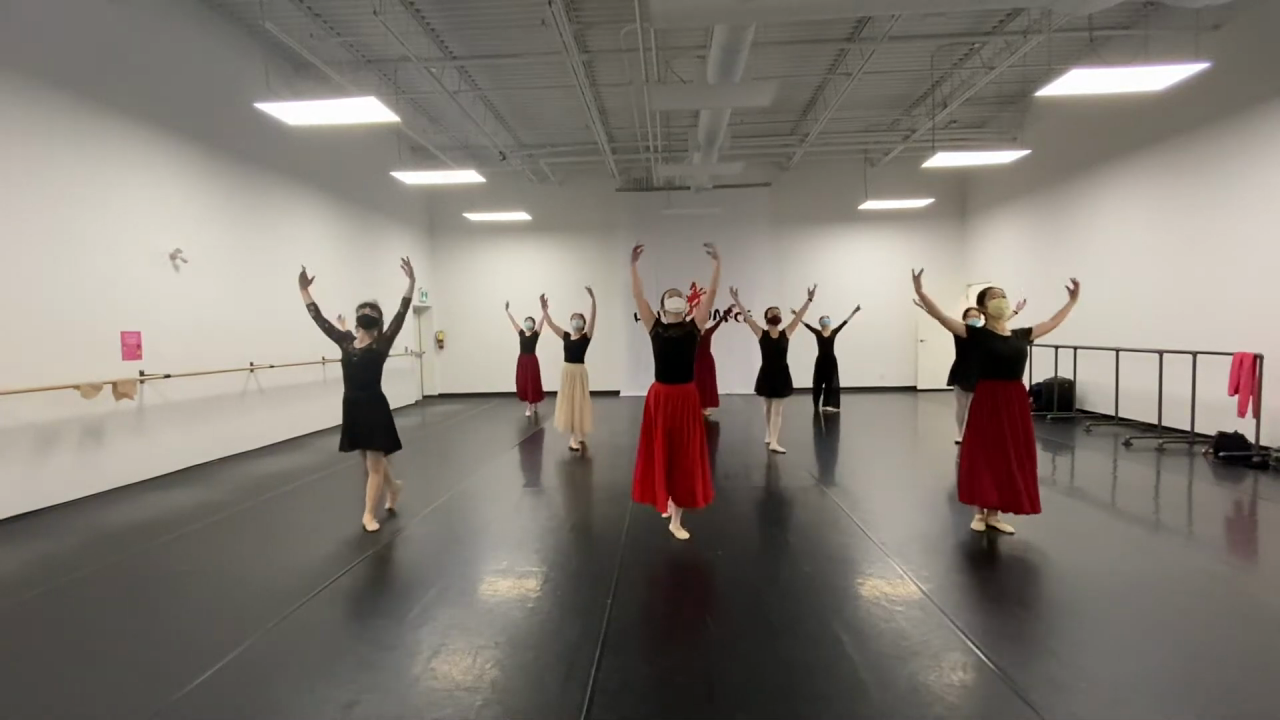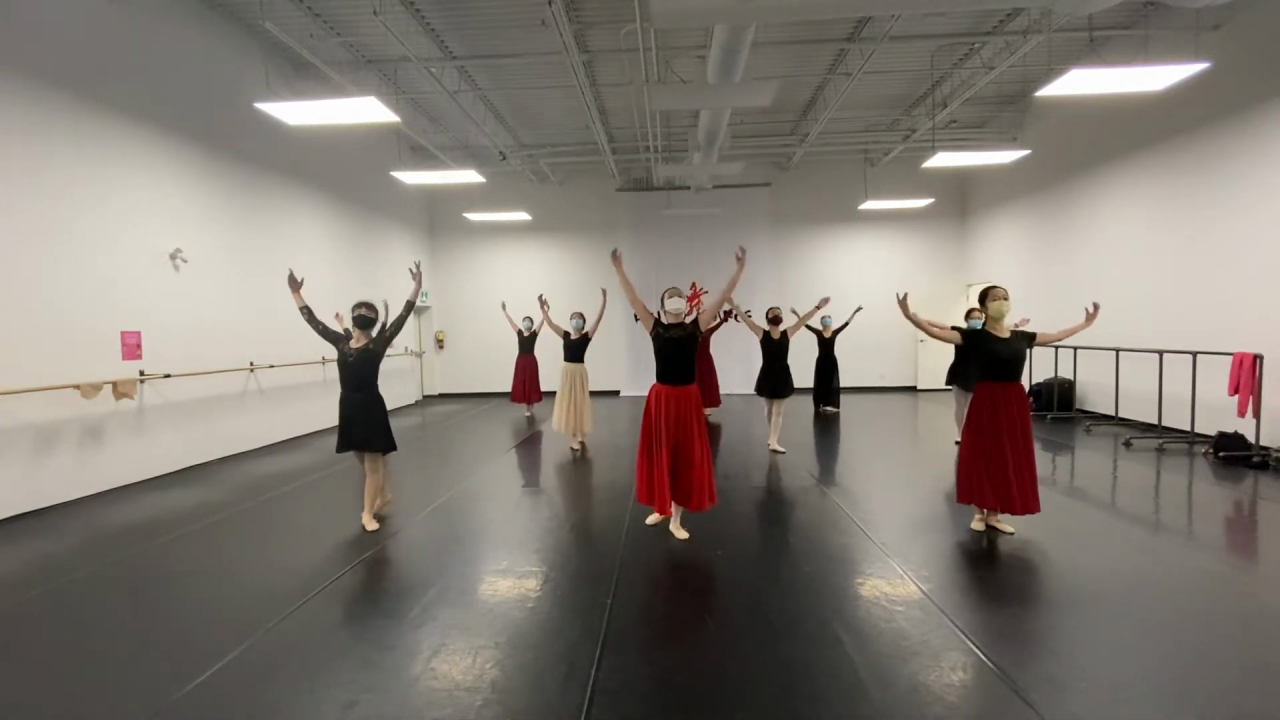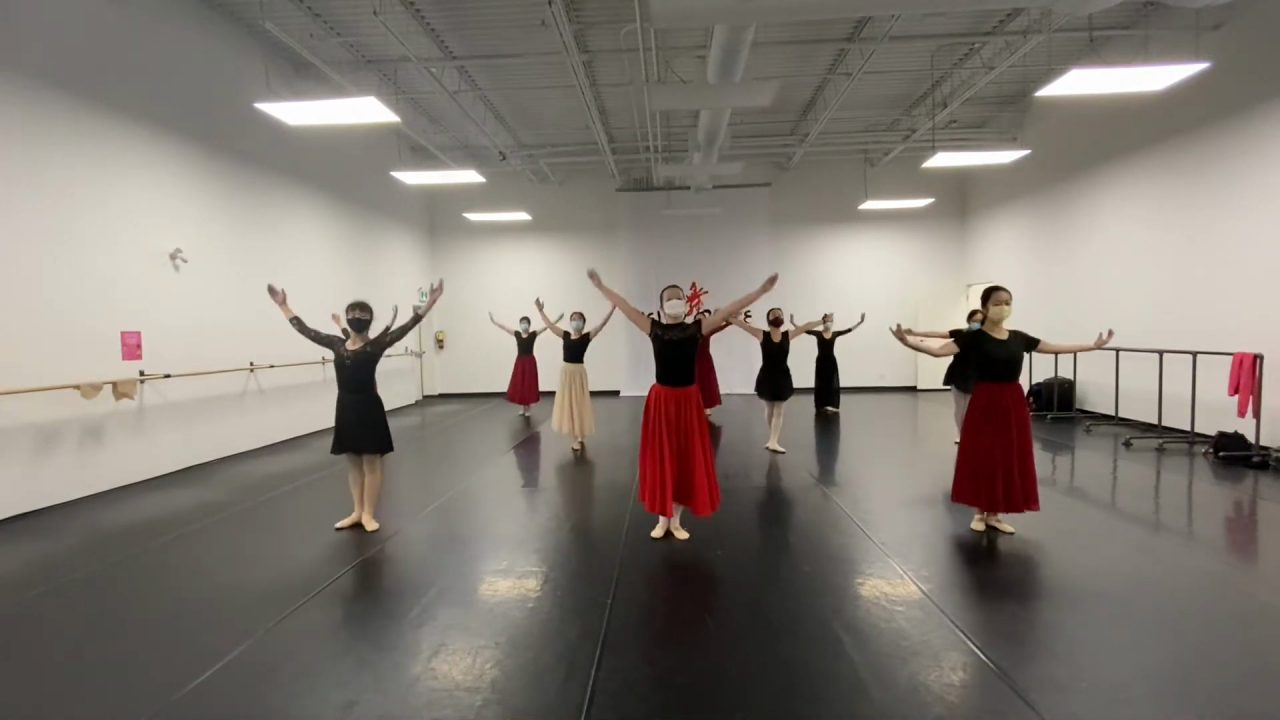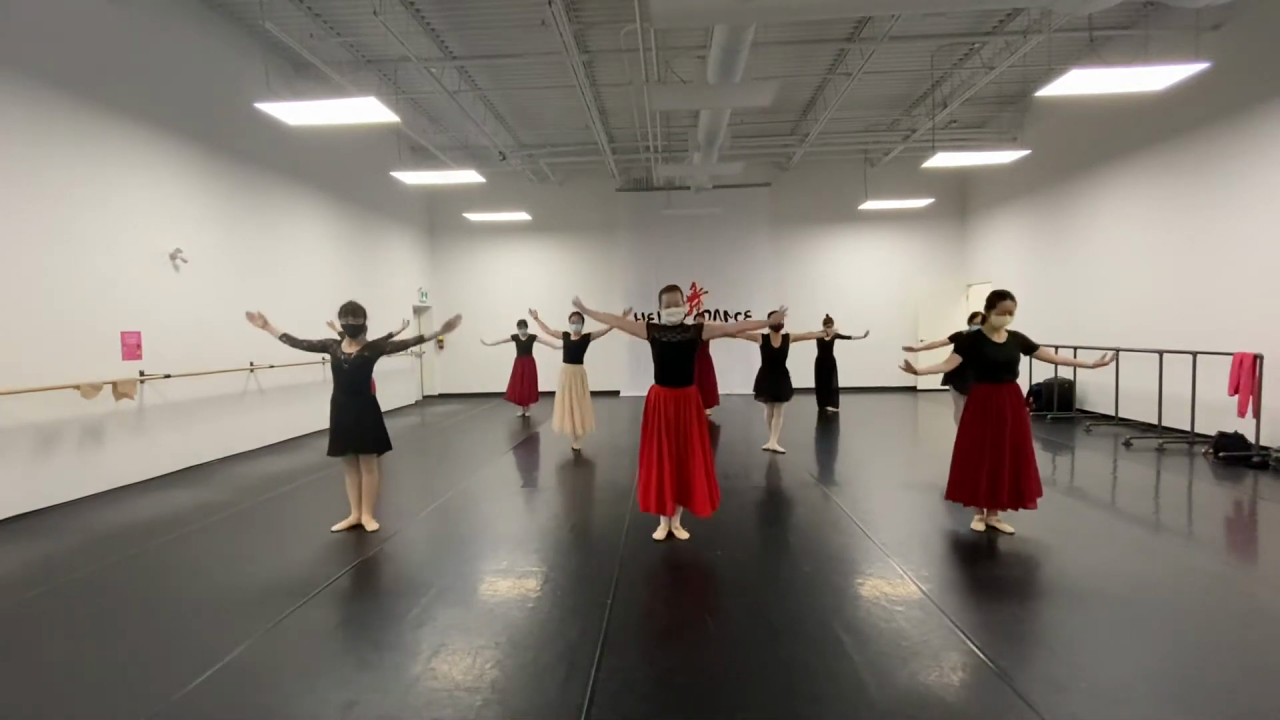
dt=0.2s
person 1, frame 1
left shoulder: (694, 327)
right shoulder: (654, 327)
left elbow: (711, 294)
right elbow: (638, 296)
left wrist: (716, 262)
right wrist: (633, 264)
left hip: (687, 396)
right hip: (660, 396)
left knee: (685, 456)
right knee: (659, 452)
left ankle: (676, 520)
right ankle: (667, 502)
person 1, frame 2
left shoulder: (695, 328)
right shoulder: (655, 327)
left elbow: (721, 298)
right elbow: (632, 298)
left wrist: (738, 269)
right wrist: (619, 269)
left hip: (688, 397)
right hip: (661, 397)
left knee: (687, 457)
right knee: (660, 454)
left ankle: (676, 519)
right ankle: (661, 507)
person 1, frame 3
left shoulder: (696, 329)
right shoulder: (653, 329)
left elbow: (728, 311)
right elbow: (623, 306)
left wrist: (761, 291)
right wrist: (600, 286)
left hip: (688, 399)
right hip: (660, 399)
left knee: (688, 459)
right knee: (661, 459)
left ankle: (676, 520)
right ankle: (663, 518)
person 1, frame 4
left shoulder: (696, 331)
right shoulder: (652, 331)
left elbow: (733, 328)
right elbow: (617, 321)
left wrist: (768, 322)
right wrist: (586, 310)
left hip: (687, 400)
right hip: (660, 400)
left knee: (687, 460)
right knee: (660, 460)
left ankle: (676, 520)
right ankle: (664, 520)
person 2, frame 1
left shoulder: (381, 344)
right shoulder: (345, 342)
left elbow: (401, 314)
right elbow: (318, 318)
left wrist: (411, 281)
right wrist: (304, 290)
left hip: (374, 406)
right hip: (351, 406)
left knee: (374, 464)
right knee: (372, 459)
left ankle: (369, 514)
right ankle: (392, 487)
person 2, frame 2
left shoulder: (378, 344)
right shoulder: (341, 342)
left elbow: (403, 316)
right elbow: (312, 320)
left wrist: (417, 286)
right wrist: (296, 293)
left hip: (370, 406)
right hip: (348, 406)
left knee: (372, 463)
right knee: (362, 460)
left ankle: (368, 513)
right ankle: (381, 496)
person 2, frame 3
left shoulder: (376, 345)
right shoulder: (337, 344)
left elbow: (406, 327)
right elbow: (304, 330)
left wrist: (429, 304)
right wrist: (283, 306)
left hip: (368, 408)
right hip: (344, 408)
left knee: (371, 464)
right knee: (353, 463)
left ankle: (368, 513)
right ankle: (357, 511)
person 2, frame 4
left shoulder: (373, 348)
right shoulder: (332, 346)
left elbow: (405, 343)
right elbow: (297, 343)
left wrist: (438, 333)
right wrist: (268, 327)
left hip: (364, 409)
right hip: (340, 410)
left knee: (367, 465)
right knee: (350, 465)
left ankle: (368, 514)
right ankle: (355, 514)
person 3, frame 1
left shoulder: (1021, 335)
right shoulder: (976, 335)
left elbow: (1053, 322)
right elbow: (942, 317)
left wrist: (1072, 300)
right wrist: (921, 292)
left hip: (1016, 401)
right hip: (988, 401)
left knee: (1011, 458)
right knee: (984, 457)
left ankle: (994, 514)
right ankle: (980, 513)
person 3, frame 2
left shoulder: (1021, 337)
right shoulder: (975, 336)
left elbow: (1057, 335)
right elbow: (938, 333)
left wrist: (1086, 323)
right wrist: (910, 315)
left hip: (1015, 402)
right hip: (987, 402)
left knee: (1010, 460)
right knee: (983, 458)
left ankle: (994, 514)
right ankle: (980, 513)
person 3, frame 3
left shoulder: (1019, 338)
right shoulder: (974, 338)
left elbow: (1056, 348)
right elbow: (939, 351)
left wrist: (1093, 346)
right wrist: (909, 342)
left hip: (1014, 402)
right hip: (985, 401)
left knee: (1011, 458)
right knee: (982, 457)
left ankle: (994, 514)
right ankle: (980, 513)
person 3, frame 4
left shoulder: (1017, 339)
right shoulder: (972, 340)
left elbow: (1052, 357)
right elbow: (948, 364)
left wrist: (1091, 364)
right wrist: (919, 371)
left hip: (1011, 402)
right hip: (982, 402)
left knee: (1009, 457)
right knee: (979, 457)
left ankle: (994, 514)
right ankle: (979, 513)
